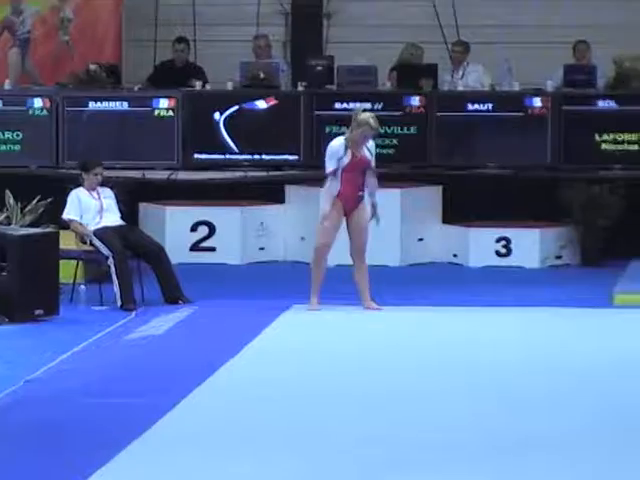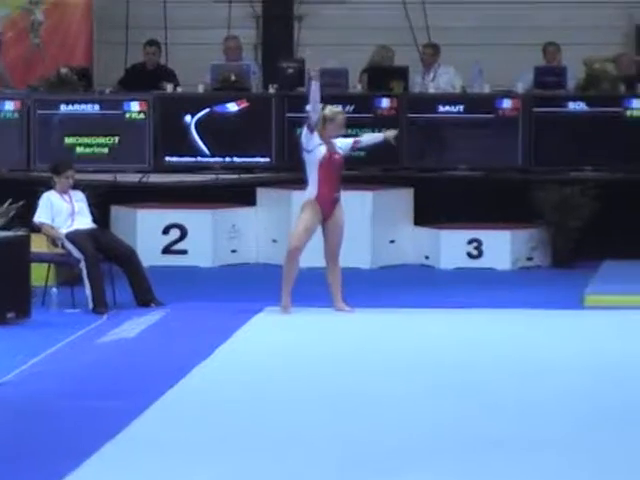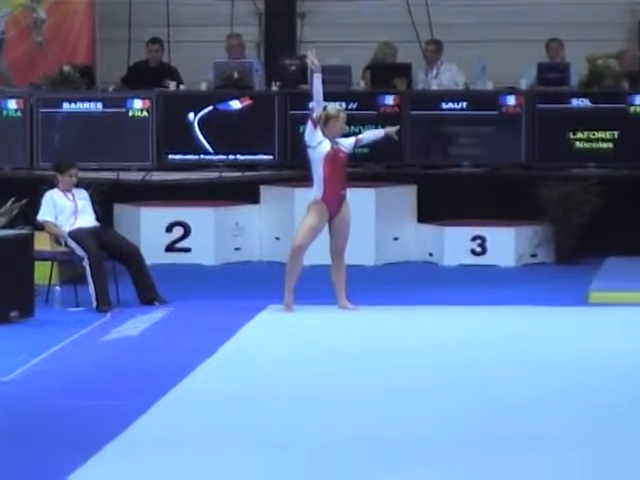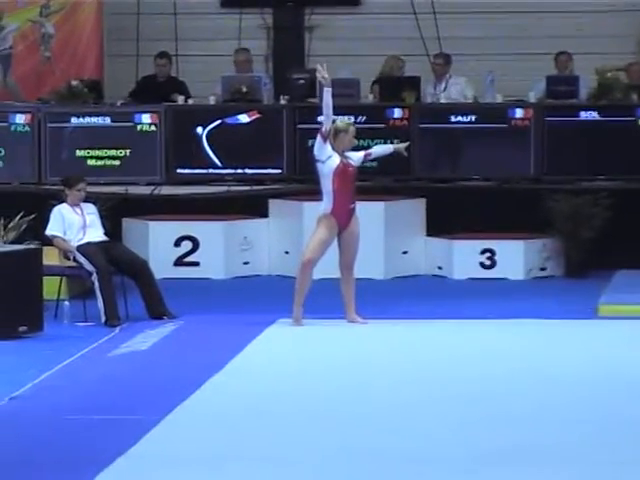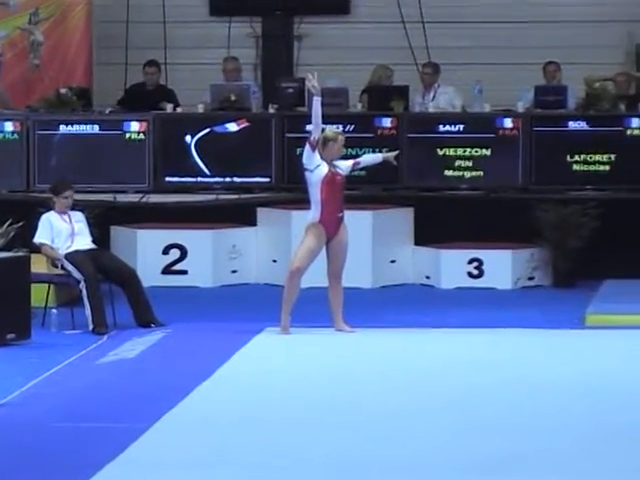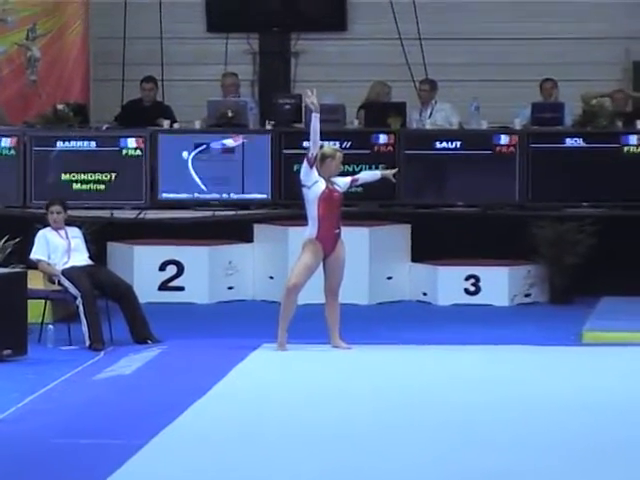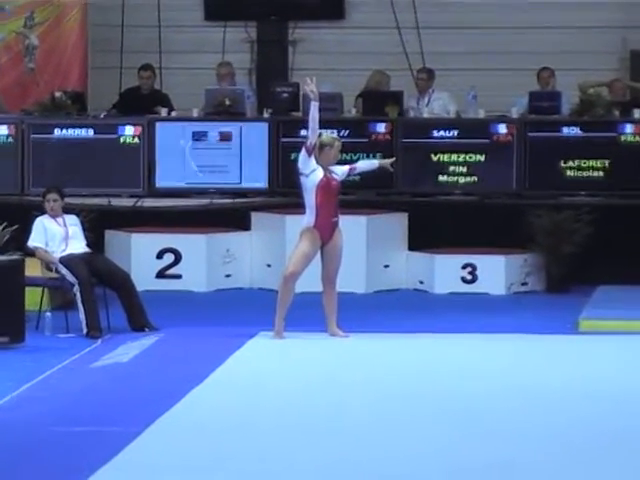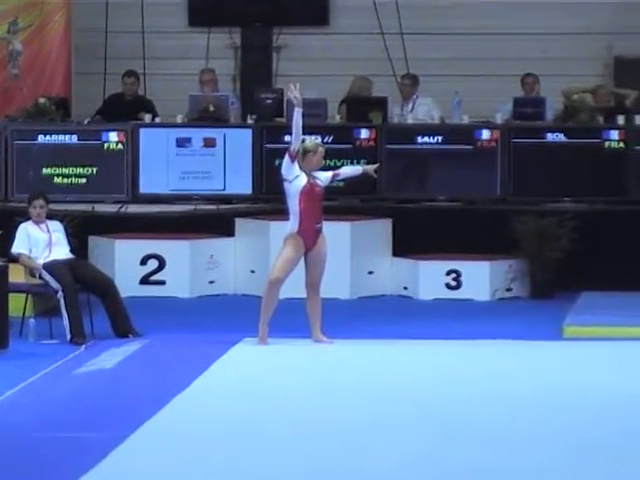
dt=0.5s
person 1, frame 1
left shoulder: (369, 146)
right shoulder: (337, 145)
right elbow: (331, 178)
left wrist: (373, 203)
right wrist: (325, 207)
left hip: (358, 203)
right hip: (337, 201)
left knee: (359, 254)
right knee: (321, 248)
left ankle: (367, 299)
right ankle: (314, 297)
person 1, frame 2
left shoulder: (338, 144)
right shoulder: (311, 139)
left elbow: (361, 140)
right elbow: (314, 111)
left wrist: (384, 136)
right wrist: (314, 81)
left hip: (334, 205)
right hip: (314, 204)
left knee: (333, 255)
right knee: (294, 247)
left ankle: (338, 301)
right ankle: (285, 299)
person 1, frame 3
left shoulder: (342, 144)
right shoulder: (314, 138)
left elbow: (364, 137)
right elbow: (317, 105)
left wrist: (385, 131)
right wrist: (316, 73)
left hip: (341, 204)
right hip: (320, 204)
left knee: (338, 253)
right knee: (298, 246)
left ankle: (342, 299)
right ankle: (288, 297)
person 1, frame 4
left shoulder: (352, 157)
right shoulder: (324, 152)
left elbow: (373, 151)
right elbow: (327, 119)
left wrist: (395, 147)
right wrist: (327, 86)
left hip: (350, 217)
right hip: (330, 217)
left knee: (347, 267)
right knee: (308, 260)
left ankle: (351, 313)
right ankle: (297, 311)
person 1, frame 5
left shoulder: (340, 166)
right shoulder: (312, 161)
left elbow: (362, 160)
right elbow: (316, 128)
left wrist: (384, 156)
right wrist: (316, 96)
left hip: (338, 226)
right hip: (318, 226)
left knee: (336, 276)
right knee: (296, 269)
left ankle: (339, 322)
right ankle: (285, 320)
person 1, frame 6
left shoulder: (338, 183)
right shoulder: (309, 177)
left elbow: (360, 177)
right elbow: (314, 145)
left wrist: (383, 173)
right wrist: (315, 113)
left hip: (336, 243)
right hip: (315, 243)
left knee: (332, 292)
right knee: (292, 285)
left ankle: (335, 338)
right ankle: (281, 336)
person 1, frame 7
left shoulder: (335, 172)
right shoulder: (307, 165)
left elbow: (358, 166)
right elbow: (312, 133)
left wrist: (381, 163)
right wrist: (314, 101)
left hip: (333, 231)
right hip: (313, 231)
left knee: (330, 280)
right knee: (290, 273)
left ankle: (332, 327)
right ankle: (279, 324)
person 1, frame 8
left shoulder: (319, 177)
right shoulder: (291, 171)
left elbow: (341, 172)
right elbow: (296, 140)
left wrist: (365, 169)
right wrist: (298, 107)
left hip: (317, 237)
right hip: (296, 237)
left knee: (314, 286)
right knee: (275, 279)
left ankle: (316, 333)
right ankle: (263, 329)
person 2, frame 1
left shoulder: (108, 192)
right shoulder: (76, 194)
right elbow: (73, 224)
right wrist: (89, 235)
left hip: (121, 227)
right hip: (99, 231)
left knee: (156, 249)
right knee: (119, 252)
left ankle: (174, 295)
right ankle: (126, 300)
person 2, frame 2
left shoulder: (79, 195)
right shoulder: (48, 198)
right elbow: (45, 227)
right wrist: (61, 238)
left hip: (92, 230)
right hip: (71, 234)
left knee: (127, 252)
right knee: (91, 255)
left ankle: (145, 298)
right ankle: (98, 303)
person 2, frame 3
left shoulder: (82, 193)
right shoulder: (51, 196)
right elbow: (48, 225)
left wrist: (97, 227)
right wrist: (65, 236)
left hip: (96, 229)
right hip: (74, 232)
left knee: (131, 250)
right knee: (94, 254)
left ankle: (149, 295)
right ankle: (101, 301)
person 2, frame 4
left shoulder: (91, 207)
right shoulder: (59, 210)
right elbow: (56, 240)
right wrist: (74, 251)
left hip: (104, 242)
right hip: (83, 246)
left knee: (140, 264)
right knee: (102, 268)
left ankle: (158, 310)
right ankle: (110, 316)
person 2, frame 5
left shoulder: (79, 215)
right shoulder: (47, 218)
right elbow: (45, 248)
left wrist: (95, 250)
right wrist: (62, 259)
left hip: (92, 251)
right hip: (71, 254)
left knee: (128, 273)
right knee: (90, 276)
left ankle: (145, 318)
right ankle: (98, 324)
person 2, frame 6
left shoulder: (76, 231)
right shoulder: (43, 234)
right elbow: (41, 264)
left wrist: (87, 267)
right wrist: (59, 274)
left hip: (89, 267)
right hip: (68, 270)
left knee: (125, 288)
right knee: (86, 292)
left ankle: (142, 334)
right ankle: (94, 340)
person 2, frame 7
left shoulder: (73, 219)
right shoulder: (41, 222)
right elbow: (39, 252)
left wrist: (89, 253)
right wrist: (56, 262)
left hip: (87, 254)
right hip: (65, 258)
left knee: (122, 277)
right knee: (84, 280)
left ankle: (139, 322)
right ankle: (92, 327)
person 2, frame 8
left shoulder: (57, 225)
right shoulder: (25, 228)
right elbow: (22, 258)
left wrist: (69, 260)
right wrist: (39, 268)
left hip: (70, 261)
right hip: (49, 264)
left knee: (106, 283)
right knee: (68, 285)
left ankle: (123, 328)
right ankle: (76, 334)
